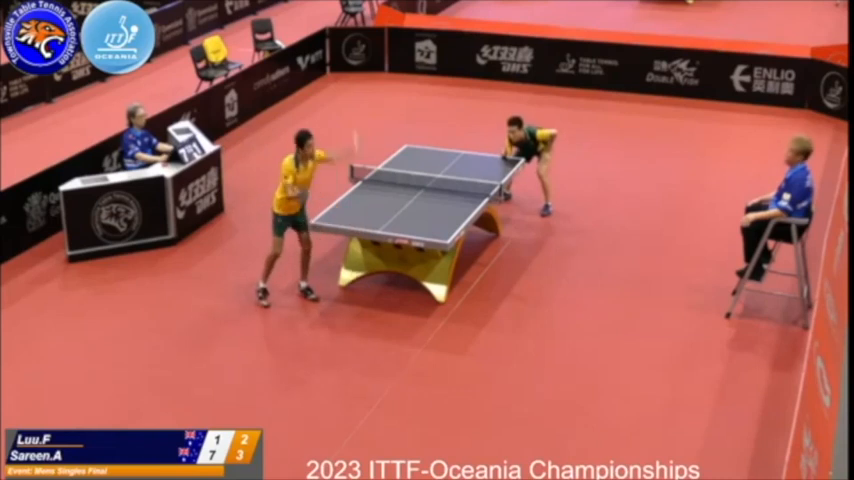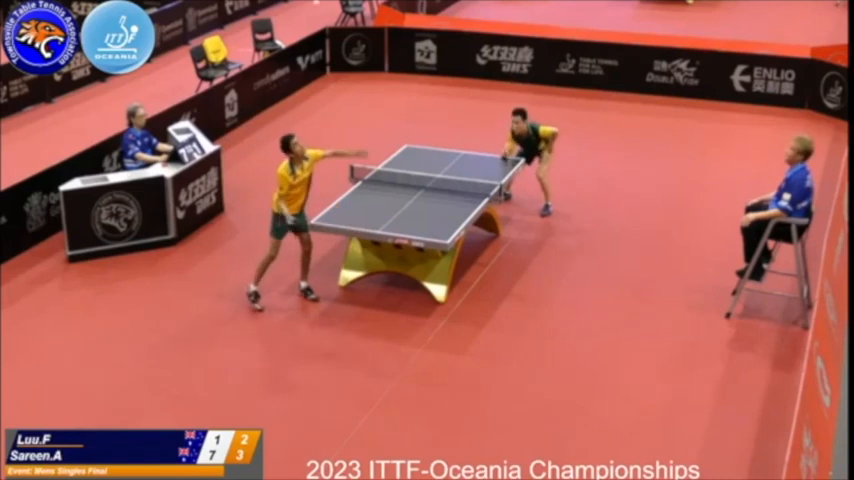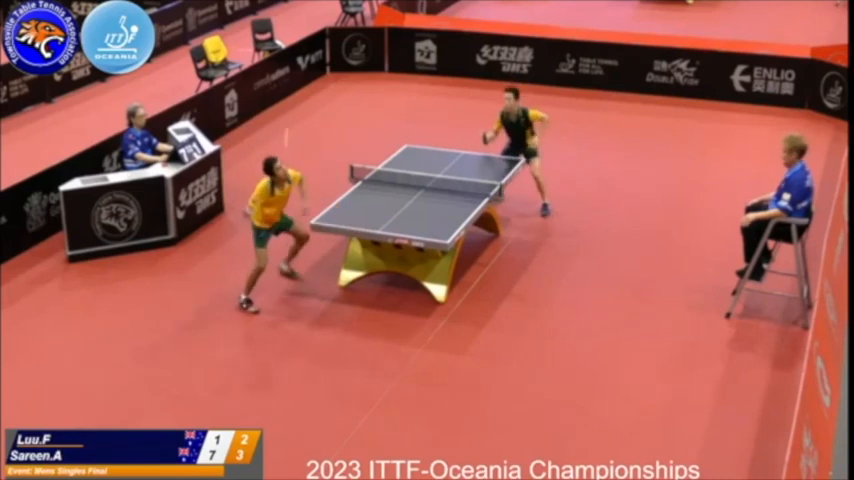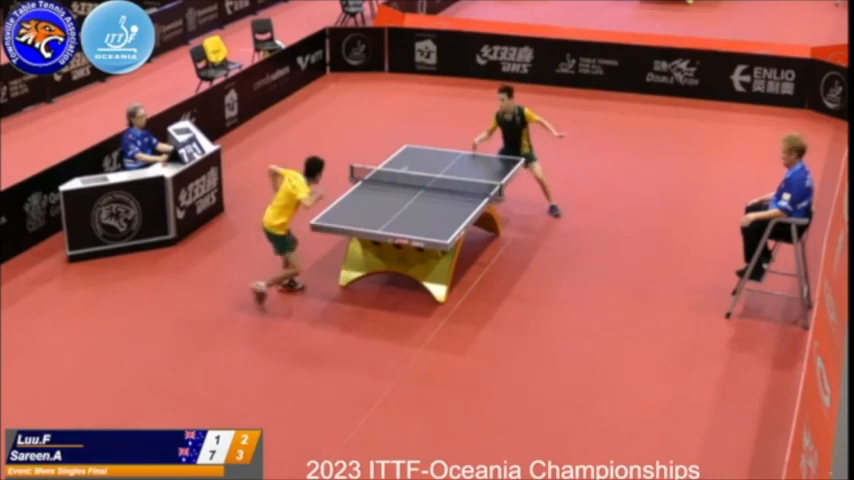
dt=0.5s
person 1, frame 1
left shoulder: (313, 156)
right shoulder: (288, 164)
left elbow: (330, 158)
right elbow: (288, 192)
right wrist: (295, 194)
left hip: (299, 209)
right hip: (282, 212)
left knee: (307, 246)
right knee: (276, 251)
left ankle: (303, 285)
right ankle: (262, 287)
person 1, frame 2
left shoulder: (309, 156)
right shoulder: (284, 172)
left elbow: (331, 153)
right elbow: (280, 199)
left wrist: (353, 153)
right wrist: (287, 214)
left hip: (298, 211)
right hip: (283, 214)
left knee: (307, 246)
right knee: (272, 254)
left ankle: (303, 285)
right ankle: (253, 289)
person 1, frame 3
left shoulder: (292, 176)
right shoulder: (263, 187)
left elbow: (300, 182)
right elbow: (249, 207)
left wrist: (304, 202)
right wrist: (249, 212)
left hip: (279, 217)
right hip: (262, 224)
left knee: (304, 236)
right knee: (261, 266)
left ankle: (285, 265)
right ankle: (244, 298)
person 1, frame 4
left shoulder: (293, 175)
right shoulder: (302, 188)
left elbow: (271, 169)
right elbow: (307, 204)
right wrist: (316, 195)
left hip: (273, 220)
right hip: (275, 229)
left knee: (293, 244)
right knee: (296, 269)
left ankle: (286, 281)
right ankle: (262, 286)
person 2, frame 1
left shoulder: (798, 178)
right shoulder: (797, 170)
left elbow: (784, 211)
right elbow: (781, 193)
left wrist: (755, 216)
right wrist: (760, 199)
right hip: (789, 212)
left knee: (750, 227)
right knee: (751, 209)
left ankle: (757, 267)
right ankle: (764, 257)
person 2, frame 2
left shoulder: (798, 178)
right shoulder: (797, 170)
left elbow: (784, 211)
right elbow: (781, 194)
left wrist: (755, 216)
right wrist: (760, 199)
right hip: (788, 213)
left knee: (750, 226)
right knee: (751, 209)
left ankle: (756, 267)
right ankle: (764, 257)
person 2, frame 3
left shoulder: (797, 178)
right shoulder: (798, 170)
left elbow: (784, 211)
right elbow: (781, 193)
left wrist: (755, 216)
right wrist: (760, 199)
right hip: (790, 213)
left knee: (750, 226)
right knee: (751, 208)
left ankle: (756, 267)
right ankle: (763, 257)
person 2, frame 4
left shoulder: (797, 177)
right shoulder: (798, 170)
left elbow: (784, 211)
right elbow: (781, 194)
left wrist: (755, 216)
right wrist: (760, 199)
right hip: (790, 214)
left knee: (749, 226)
right knee: (751, 209)
left ankle: (756, 268)
right ankle: (764, 257)
person 3, frame 1
left shoulder: (535, 134)
right shoulder: (511, 138)
left elbow: (554, 133)
right elbow: (507, 154)
left wrist: (548, 149)
right wrist: (506, 154)
left hip: (541, 148)
right hip: (525, 148)
left knee: (541, 173)
left ankle: (548, 204)
right ankle: (506, 192)
person 3, frame 2
left shoulder: (537, 130)
right shoulder: (513, 132)
left elbow: (555, 132)
right elbow: (509, 150)
left wrist: (548, 150)
right wrist: (506, 153)
left hip: (542, 149)
right hip: (527, 149)
left knee: (540, 175)
left ankle: (548, 204)
right ankle: (506, 192)
person 3, frame 3
left shoulder: (527, 113)
right shoulder: (503, 115)
left elbow: (545, 118)
right elbow: (495, 132)
left wrist: (537, 136)
right wrist: (487, 137)
left hip: (529, 144)
right hip: (513, 144)
left knee: (535, 173)
left ankle: (545, 203)
person 3, frame 4
left shoulder: (523, 112)
right shoulder: (499, 115)
left elbow: (541, 121)
right elbow: (489, 132)
left wrist: (555, 133)
right wrist: (477, 140)
left hip: (524, 150)
right hip: (508, 149)
left knee: (539, 177)
left ankle: (552, 205)
